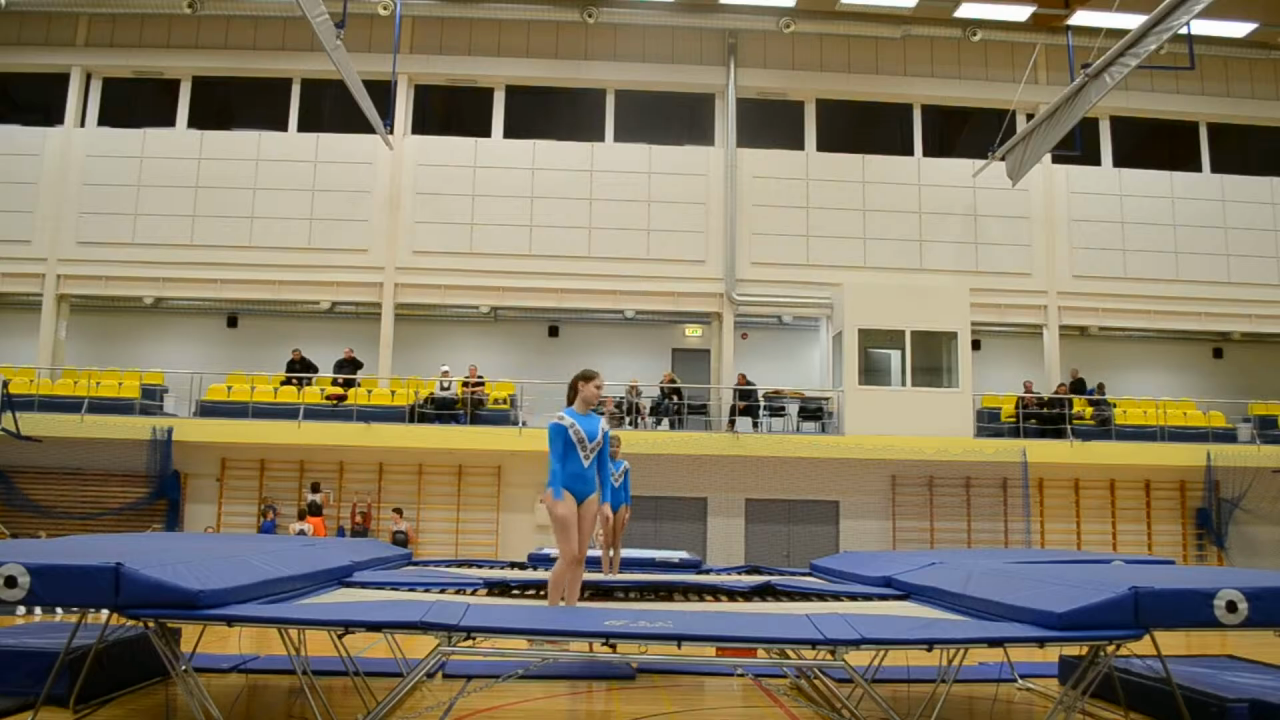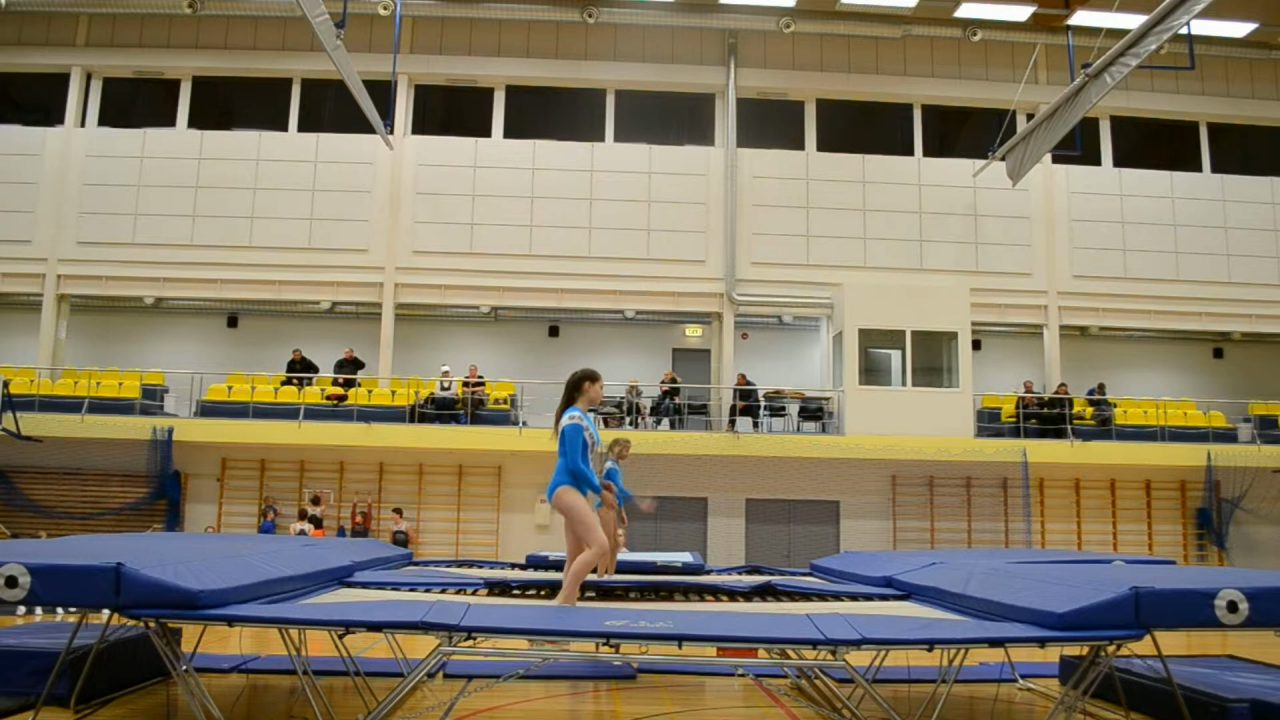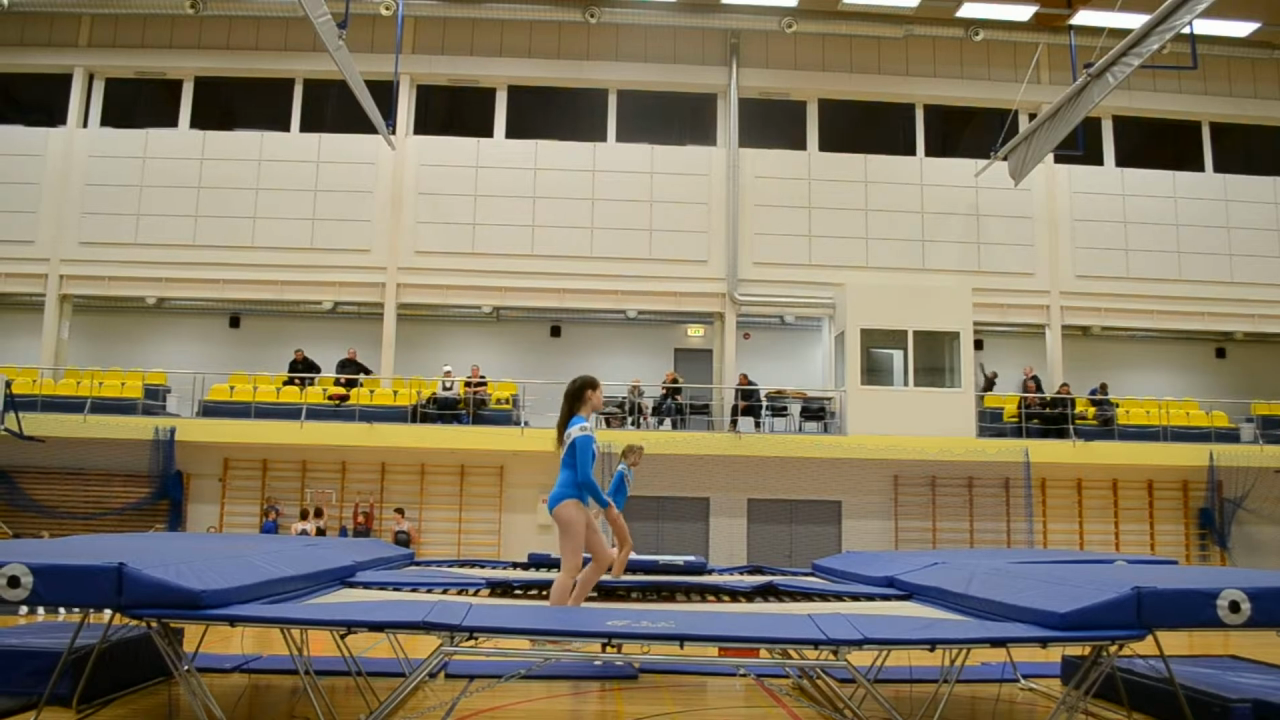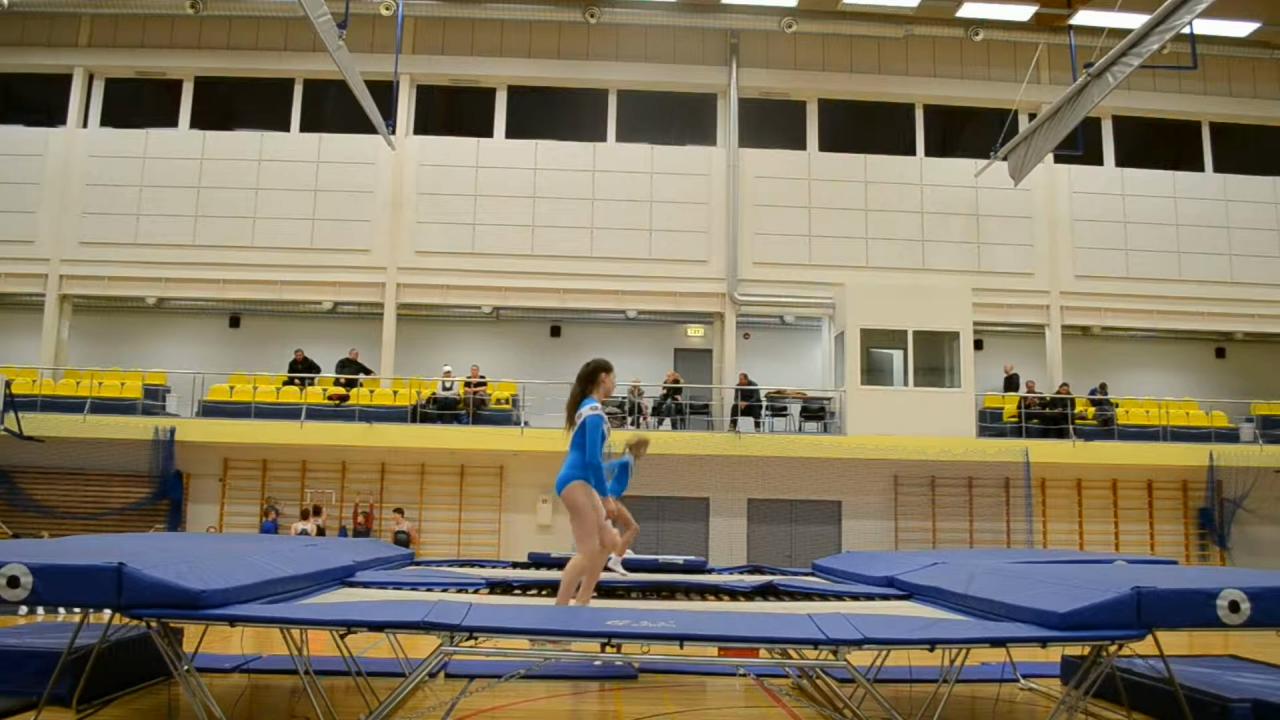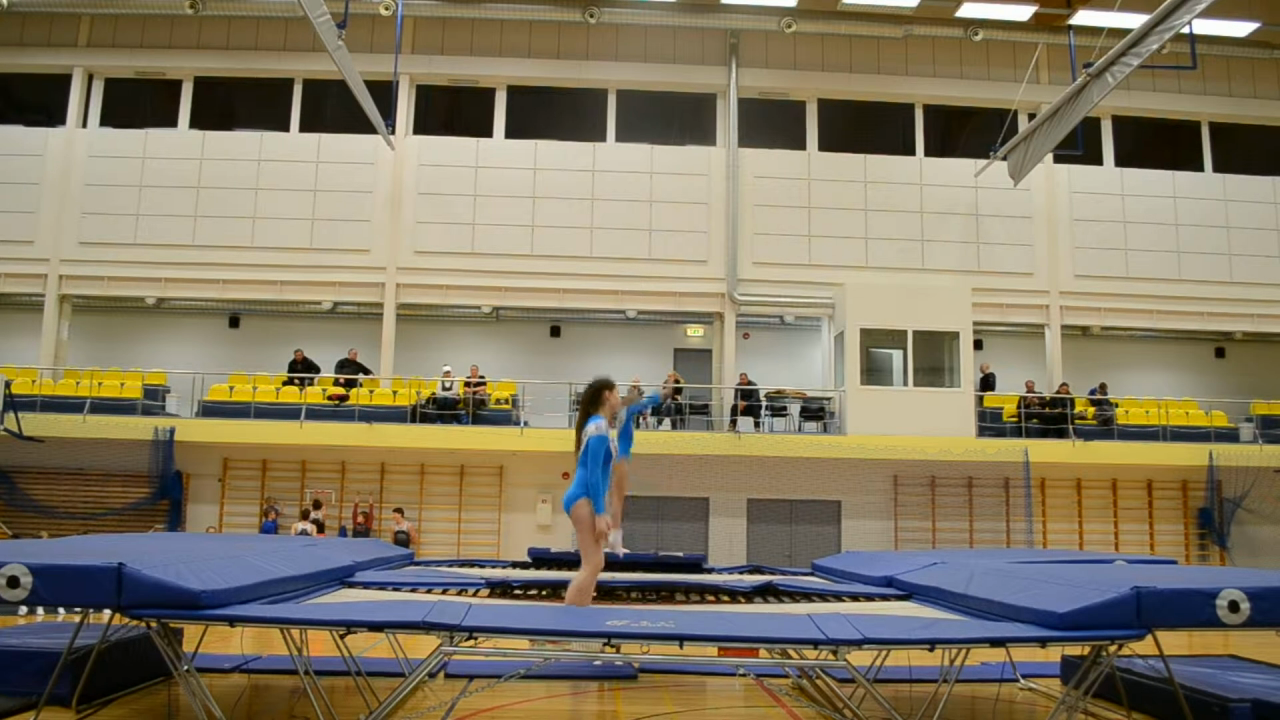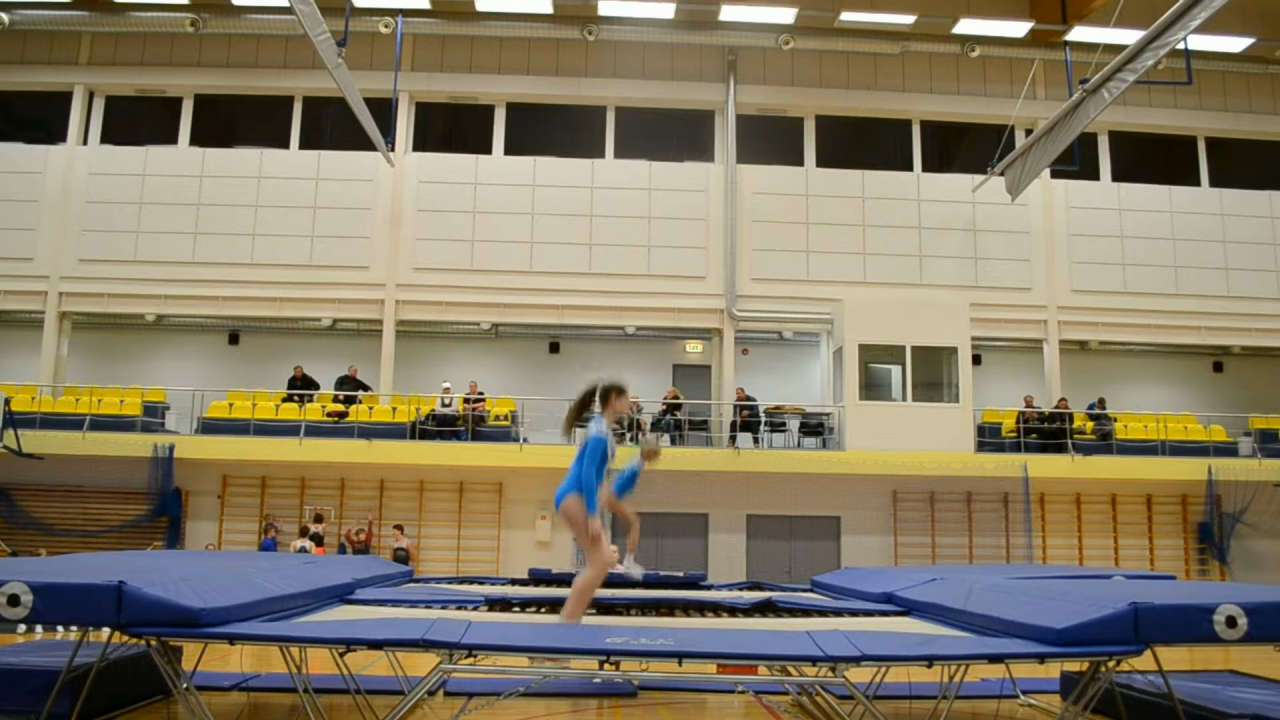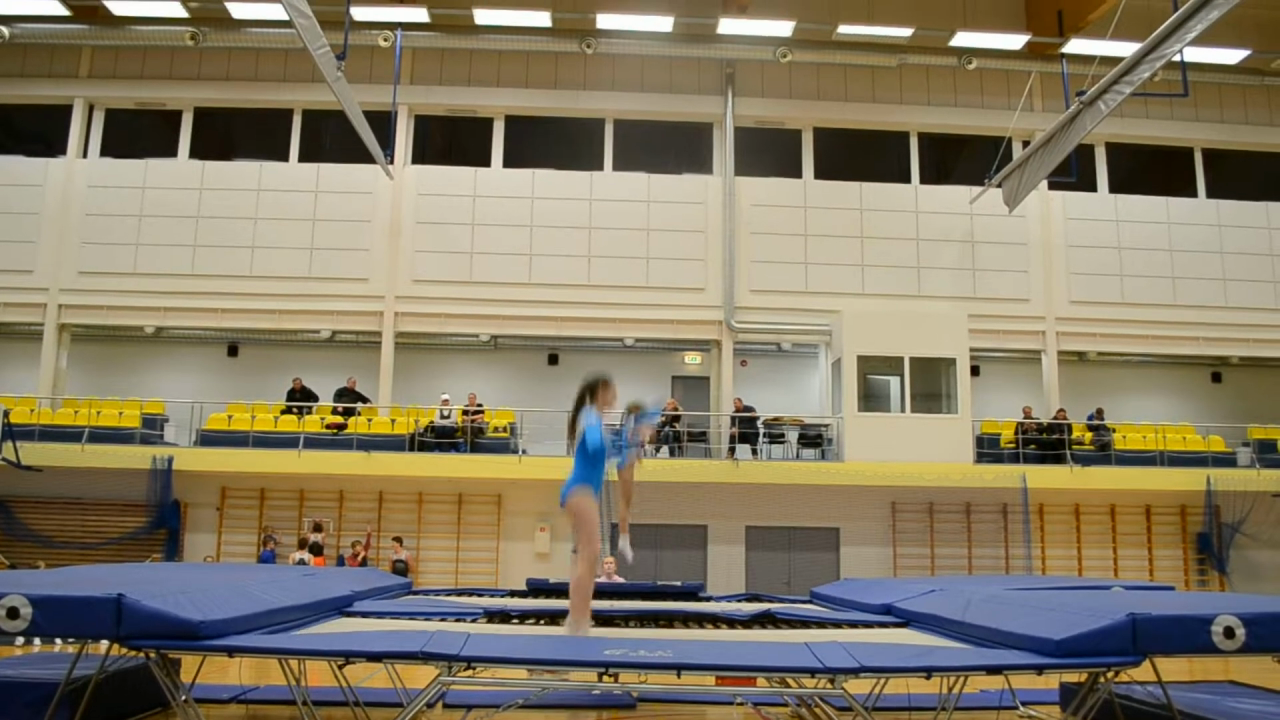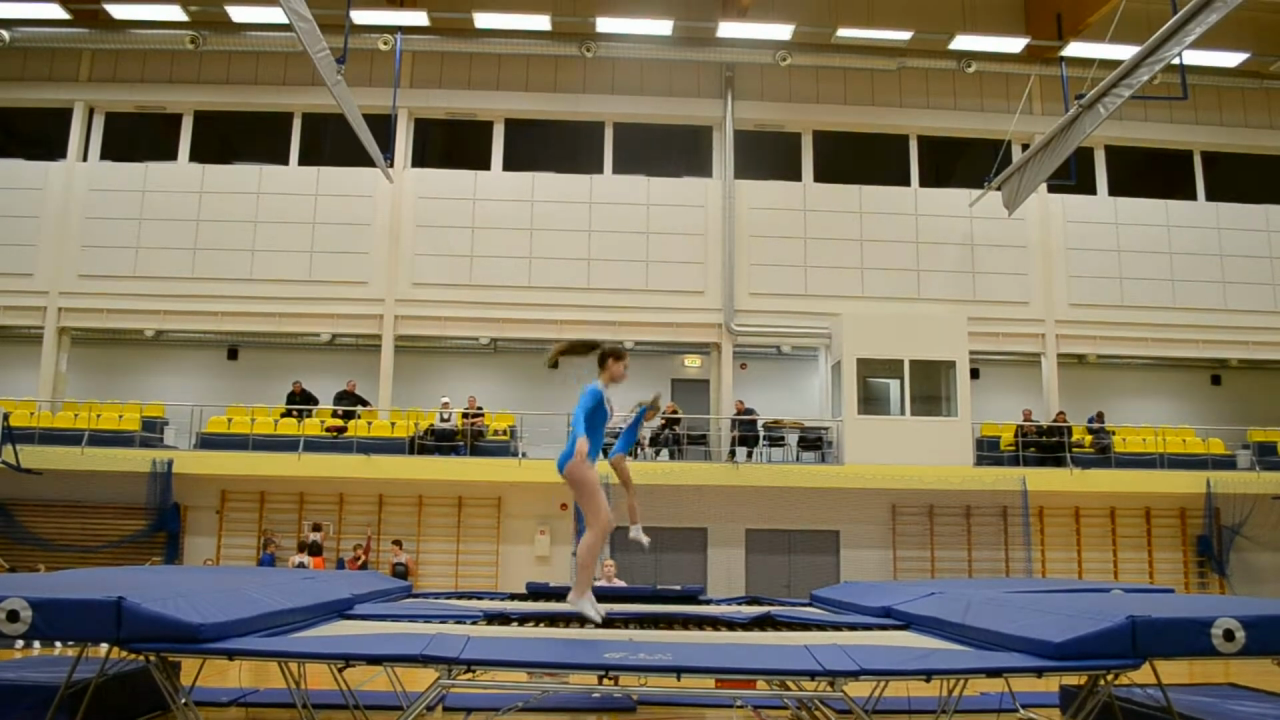
dt=0.5s
person 1, frame 1
left shoulder: (600, 424)
right shoulder: (561, 419)
left elbow: (602, 466)
right elbow: (554, 461)
left wrist: (605, 502)
right wrist: (559, 500)
left hip: (588, 493)
right hip: (563, 491)
left knee: (579, 558)
right knee: (568, 556)
person 1, frame 2
left shoulder: (586, 419)
right shoulder: (573, 418)
right elbow: (574, 465)
left wrist: (599, 484)
right wrist: (600, 491)
left hip: (577, 490)
right hip: (565, 488)
left knee: (575, 560)
right knee: (600, 545)
right ankle: (562, 600)
person 1, frame 3
left shoulder: (576, 425)
right shoulder: (583, 428)
right elbow: (584, 477)
left wrist: (602, 501)
right wrist: (607, 505)
left hip: (574, 501)
right hip: (568, 501)
left knee: (604, 558)
right knee: (571, 567)
left ankle: (571, 609)
person 1, frame 4
left shoulder: (588, 408)
right shoulder: (594, 410)
right elbow: (593, 458)
left wrist: (601, 494)
right wrist: (606, 496)
left hip: (580, 482)
right hip: (576, 482)
left knee: (609, 541)
right knee: (588, 551)
left ankle: (581, 603)
person 1, frame 5
left shoulder: (597, 426)
right shoulder: (598, 427)
right elbow: (593, 473)
left wrist: (603, 513)
right wrist: (601, 514)
left hip: (586, 498)
right hip: (584, 499)
left knee: (593, 565)
right knee: (592, 566)
person 1, frame 6
left shoulder: (600, 428)
right shoulder: (600, 430)
right elbow: (587, 473)
right wrist: (593, 515)
left hip: (579, 496)
right hip: (573, 496)
left knee: (600, 562)
right knee: (599, 562)
left ankle: (570, 620)
right ankle: (566, 622)
person 1, frame 7
left shoulder: (592, 419)
right shoulder: (592, 418)
right elbow: (594, 446)
left hip: (585, 492)
right hip: (580, 492)
left knee: (589, 560)
right knee: (587, 559)
left ankle: (578, 621)
right ankle: (576, 623)
person 1, frame 8
left shoulder: (599, 392)
right shoulder: (595, 390)
right elbow: (578, 414)
right wrist: (581, 439)
left hip: (580, 461)
right hip: (577, 460)
left knee: (603, 524)
right knee: (598, 525)
left ankle: (583, 590)
right ankle: (580, 592)
